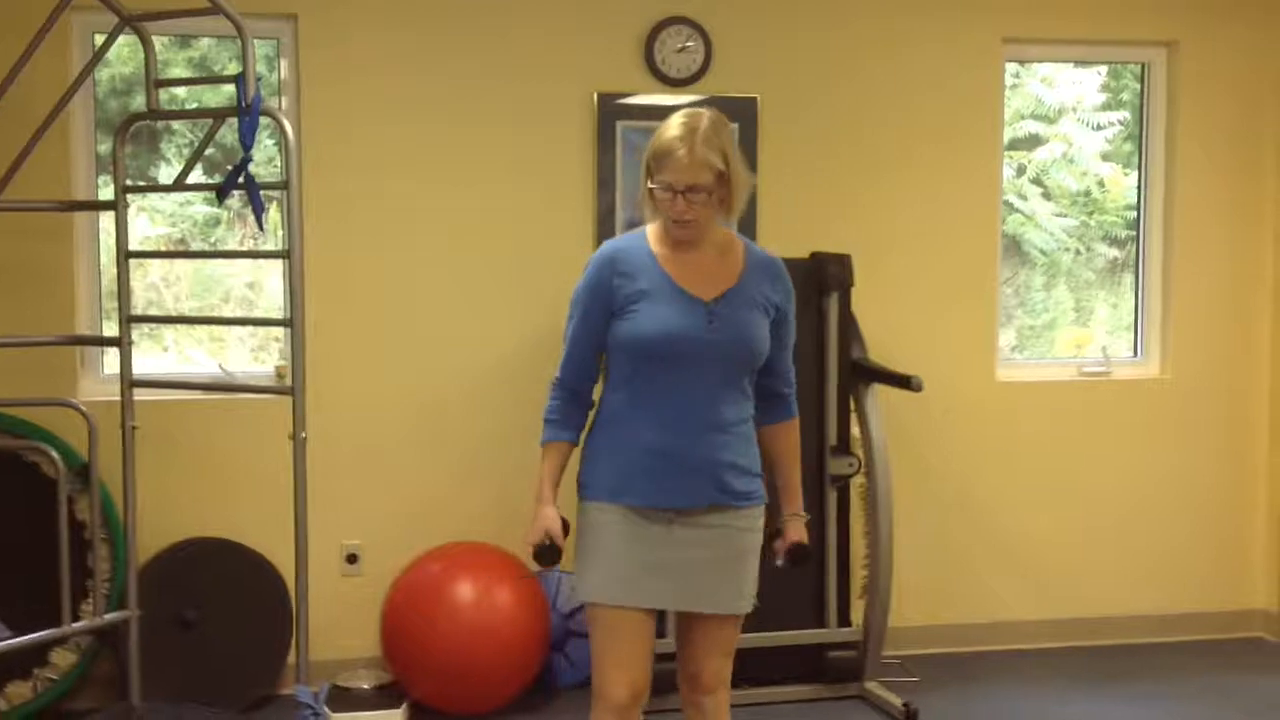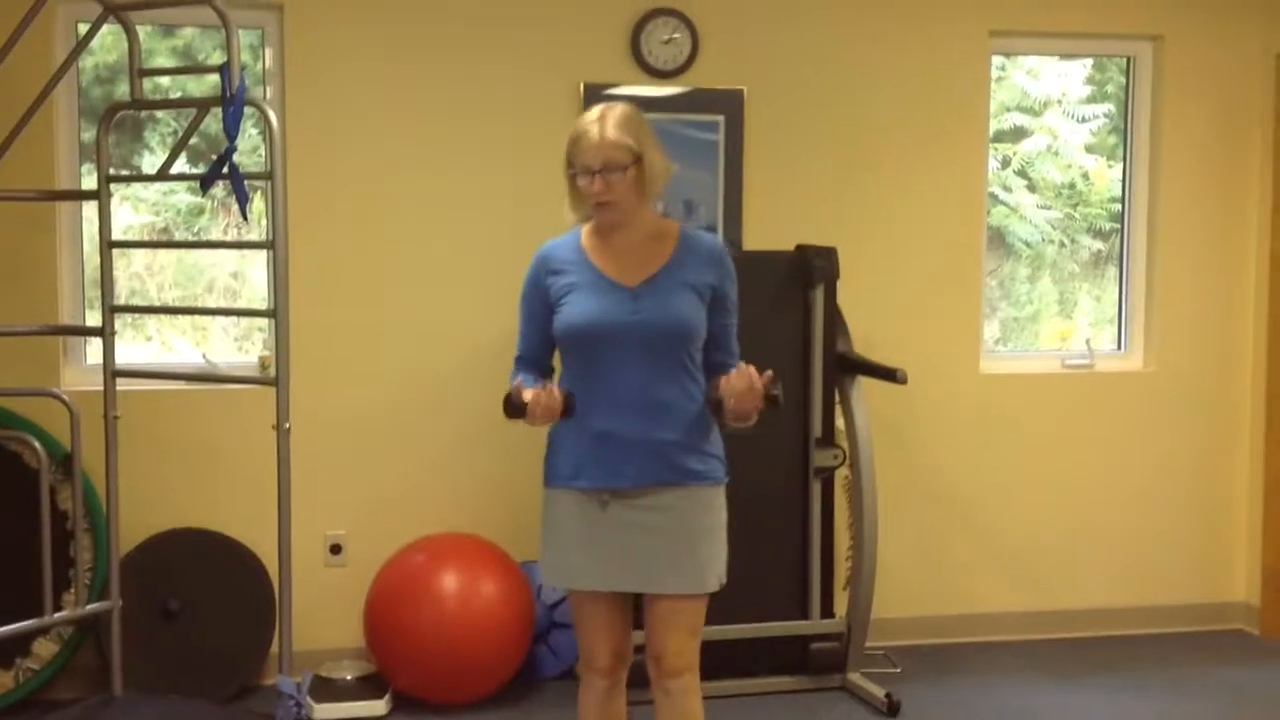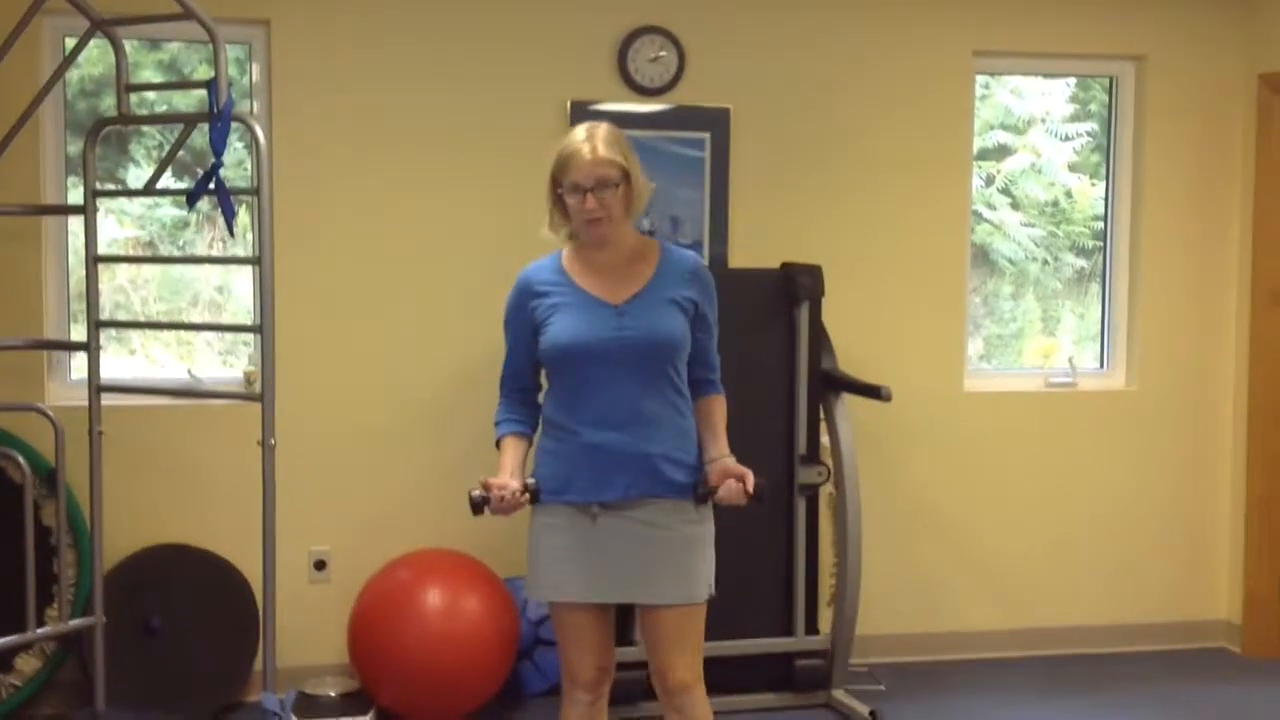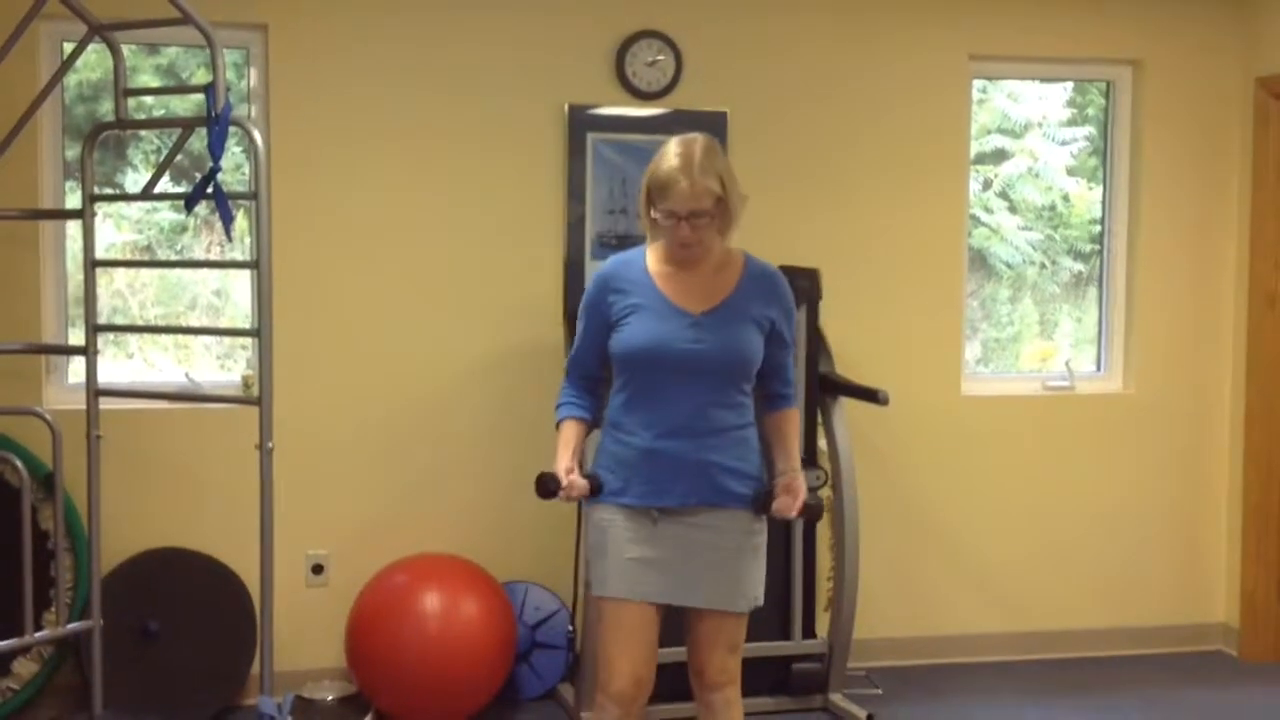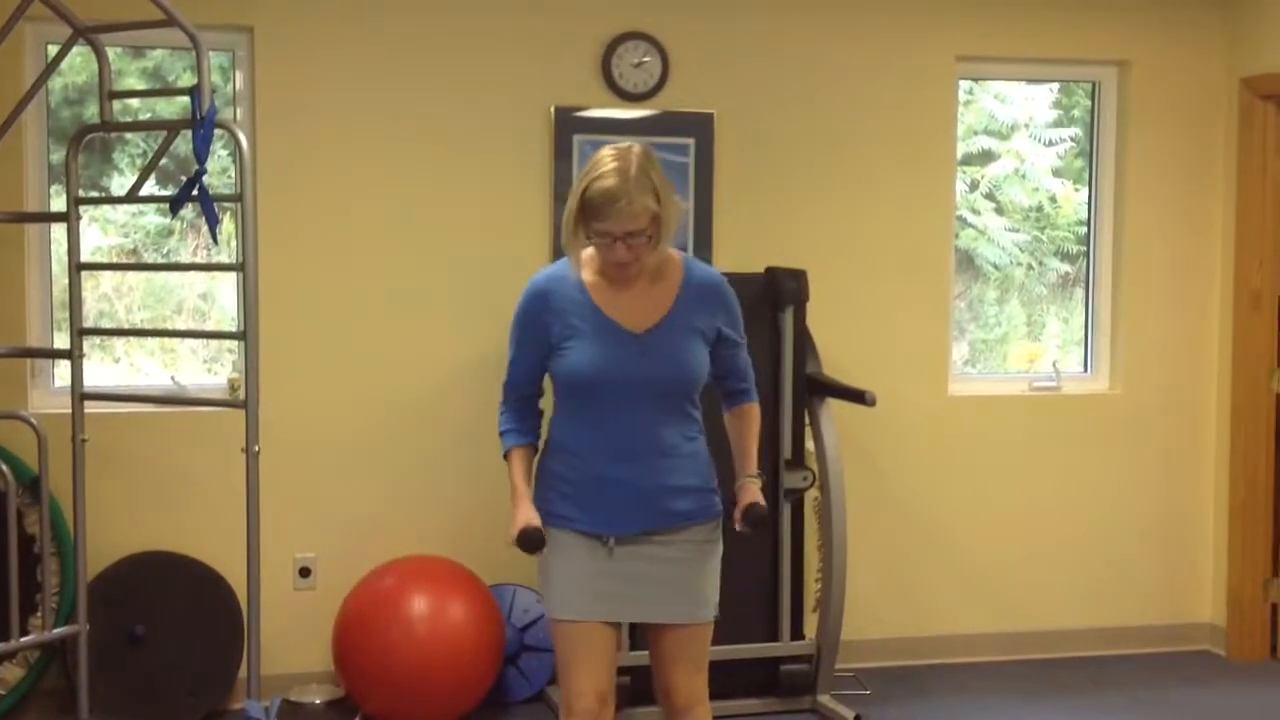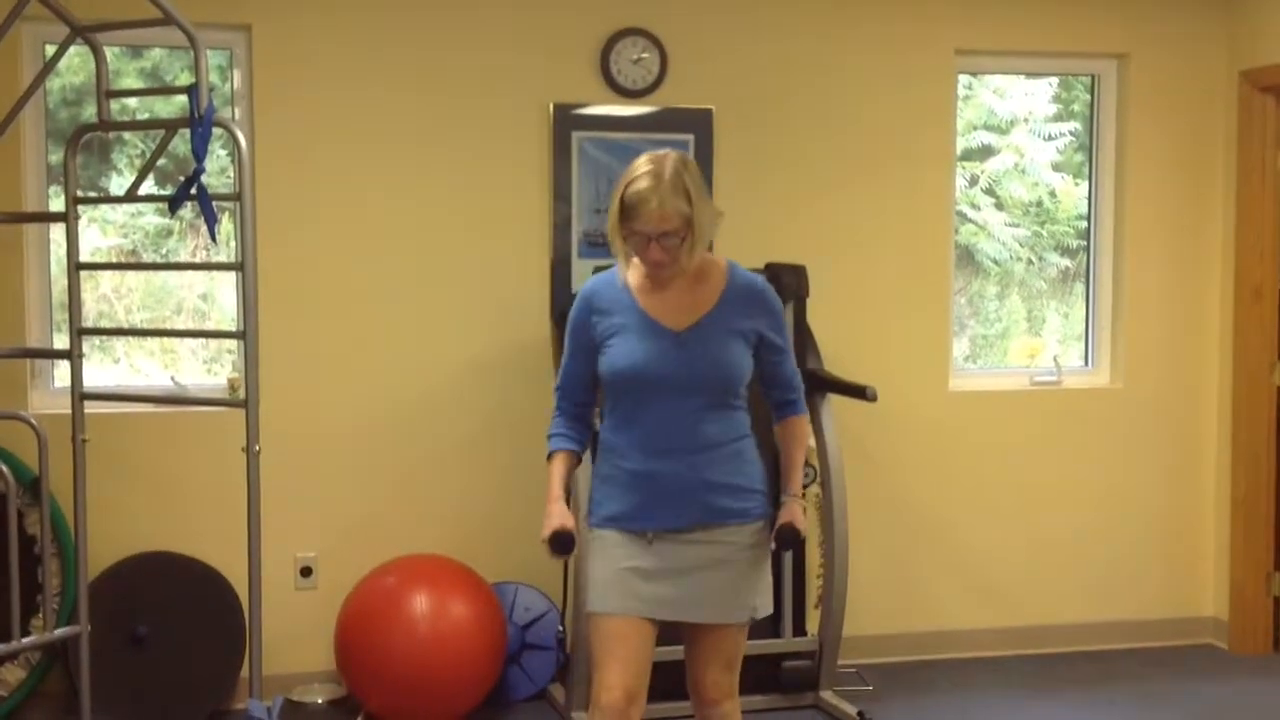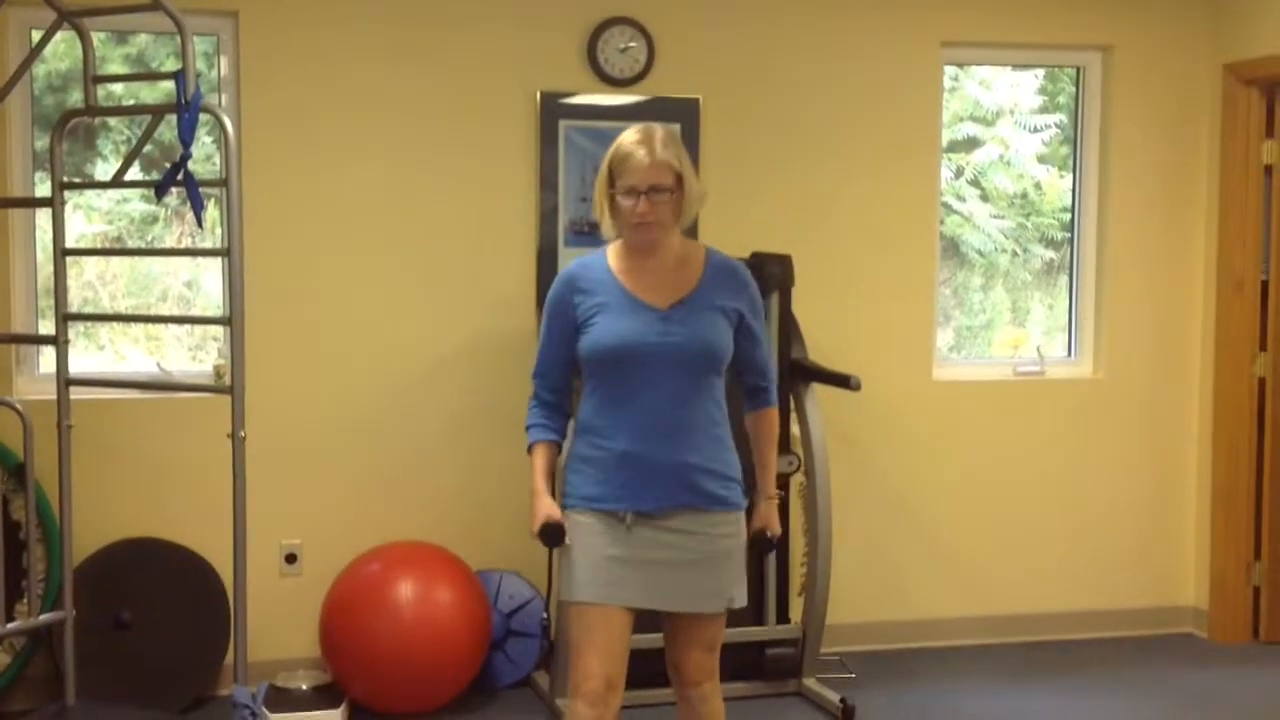
dt=0.7s
person 1, frame 1
left shoulder: (767, 276)
right shoulder: (616, 265)
left elbow: (776, 399)
right elbow: (571, 390)
left wrist: (792, 506)
right wrist: (546, 497)
left hip: (725, 509)
right hip: (624, 508)
person 1, frame 2
left shoulder: (705, 258)
right shoulder: (554, 263)
left elbow: (721, 363)
right elbow: (530, 363)
left wrist: (738, 397)
right wrist: (534, 395)
left hip: (683, 486)
right hip: (584, 488)
left knee: (674, 667)
right knee: (601, 665)
person 1, frame 3
left shoulder: (686, 274)
right shoulder: (536, 286)
left elbow: (706, 381)
right elbow: (518, 397)
left wrist: (718, 456)
right wrist: (511, 473)
left hip: (669, 499)
right hip: (571, 504)
person 1, frame 4
left shoulder: (765, 288)
right shoulder: (615, 280)
left elbow: (778, 394)
right elbow: (582, 382)
left wrist: (788, 469)
right wrist: (566, 457)
left hip: (726, 507)
right hip: (627, 503)
person 1, frame 5
left shoulder: (707, 292)
right shoulder: (549, 294)
left elbow: (738, 389)
right elbow: (518, 403)
left wrist: (748, 477)
right wrist: (522, 496)
left hip: (681, 525)
right hip: (580, 527)
person 1, frame 6
left shoulder: (750, 297)
right shoulder: (598, 300)
left elbow: (788, 402)
right elbow: (571, 409)
left wrist: (792, 494)
right wrist: (556, 498)
left hip: (727, 525)
right hip: (623, 526)
person 1, frame 7
left shoulder: (729, 281)
right shoulder: (578, 283)
left elbow: (760, 390)
right elbow: (548, 400)
left wrist: (768, 493)
right wrist: (541, 490)
left hip: (706, 507)
right hip: (603, 509)
